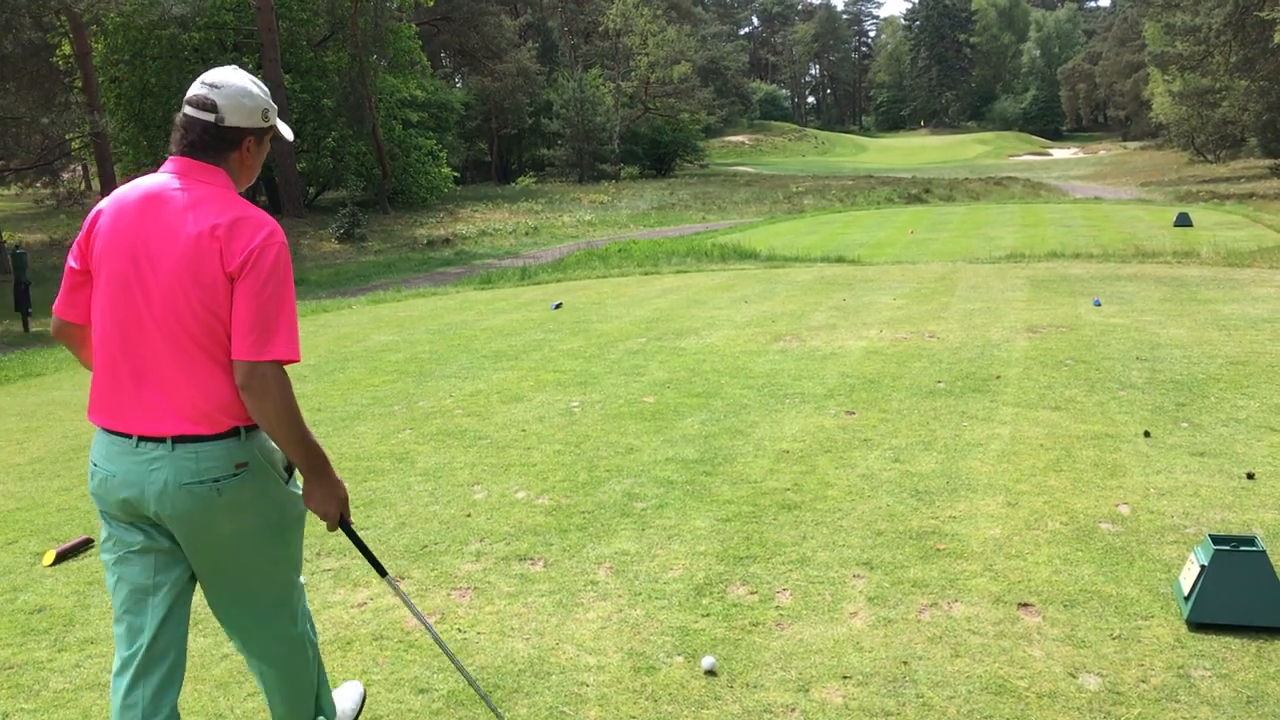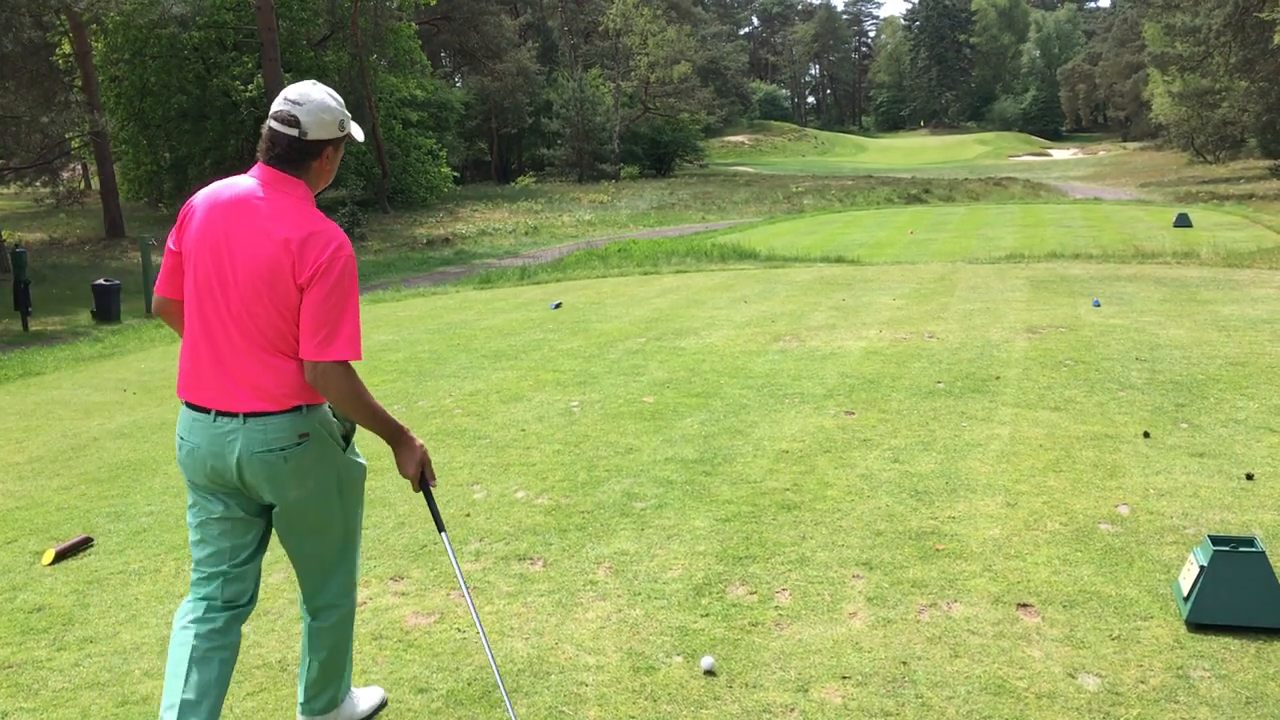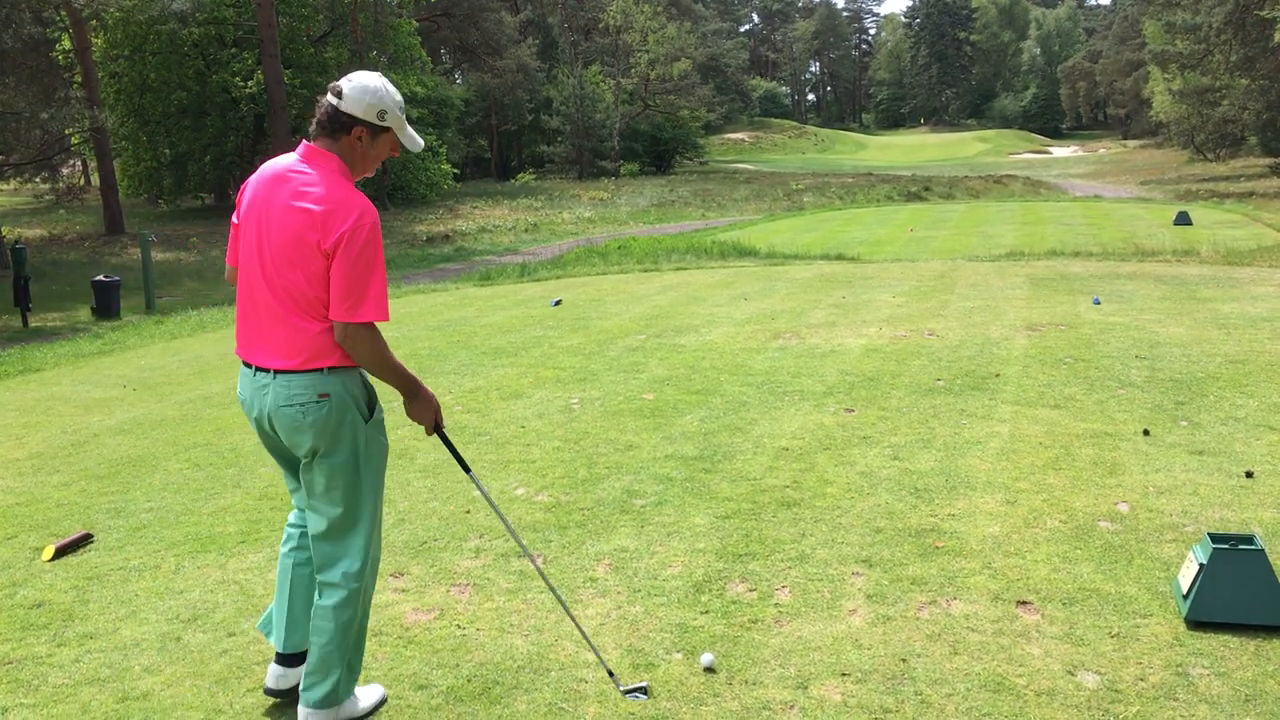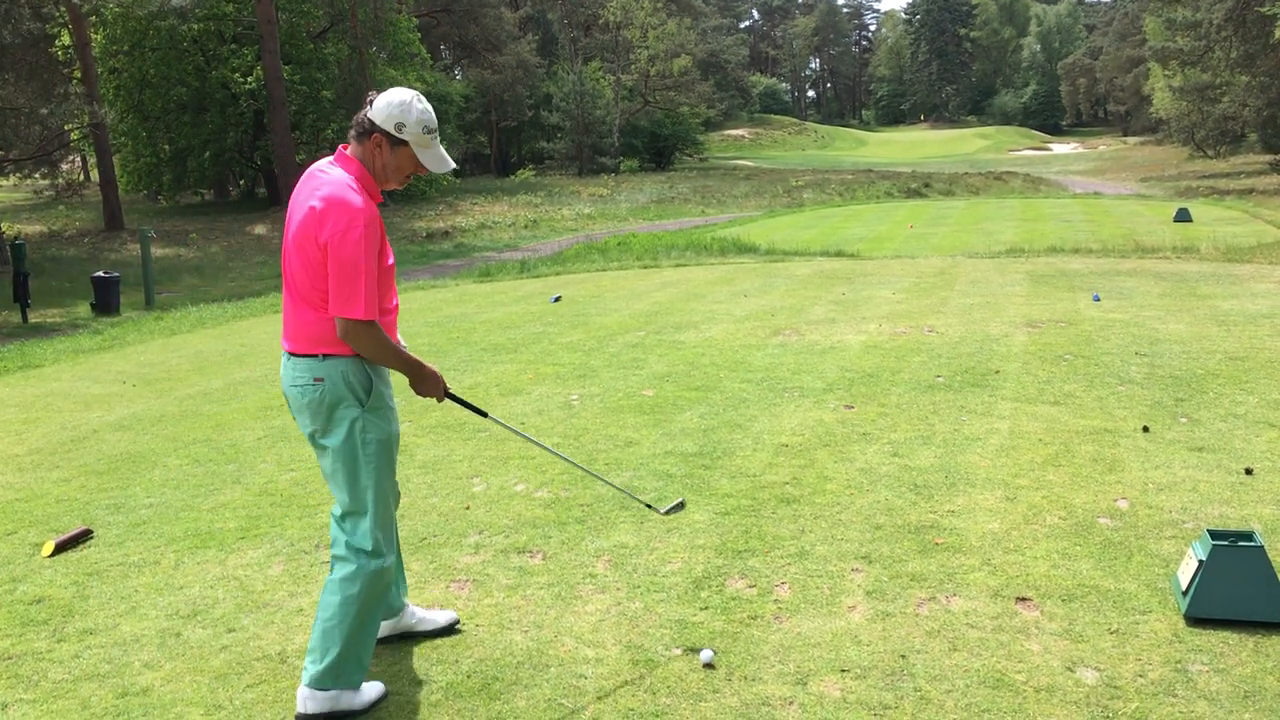
dt=0.3s
person 1, frame 1
left shoulder: (112, 208)
right shoulder: (252, 232)
left elbow: (70, 329)
right elbow: (258, 380)
right wrist: (318, 472)
left hip: (118, 462)
right hip: (217, 467)
left knee: (144, 657)
right knee: (272, 617)
person 1, frame 2
left shoulder: (203, 204)
right shoulder: (323, 241)
left elbow: (168, 305)
right elbow: (326, 373)
right wrist: (397, 437)
left hip: (203, 430)
right hip: (290, 437)
left knee: (215, 588)
right knee: (328, 580)
person 1, frame 3
left shoulder: (262, 179)
right shoulder: (352, 212)
left elbow: (238, 272)
right elbow: (355, 335)
right wrist: (414, 391)
left hip: (257, 384)
right hip: (323, 395)
left knee: (310, 517)
right knee: (344, 552)
left ankle: (289, 658)
person 1, frame 4
left shoulder: (323, 177)
right shoulder: (351, 209)
right elbow: (354, 328)
left wrist: (383, 324)
right wrist: (415, 370)
left hip: (313, 369)
right hip: (339, 379)
left knee: (368, 508)
right knee: (368, 533)
left ankle: (388, 609)
